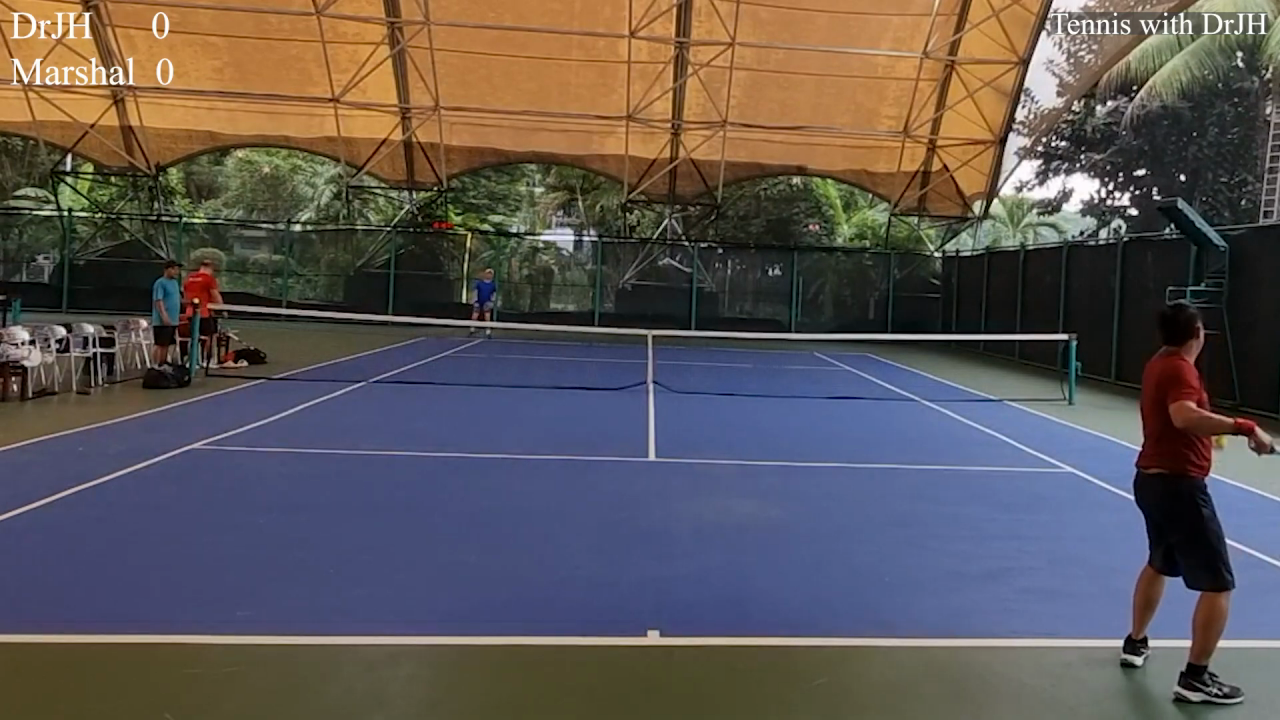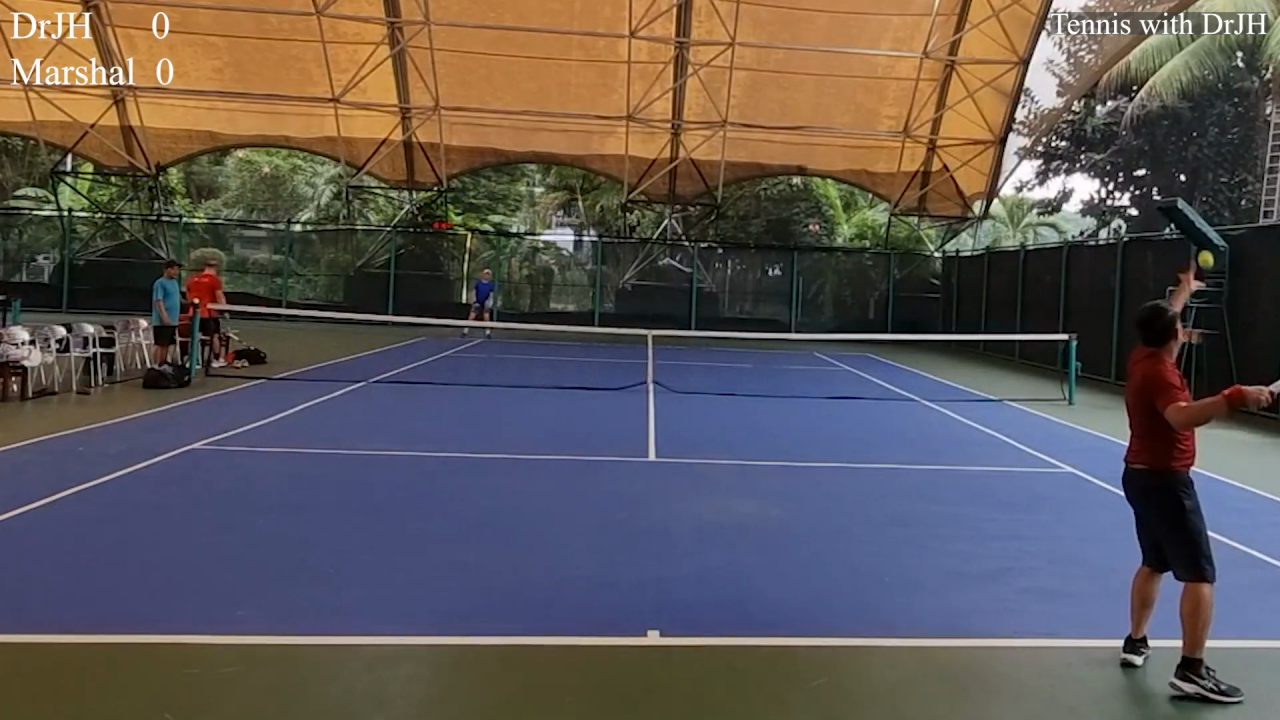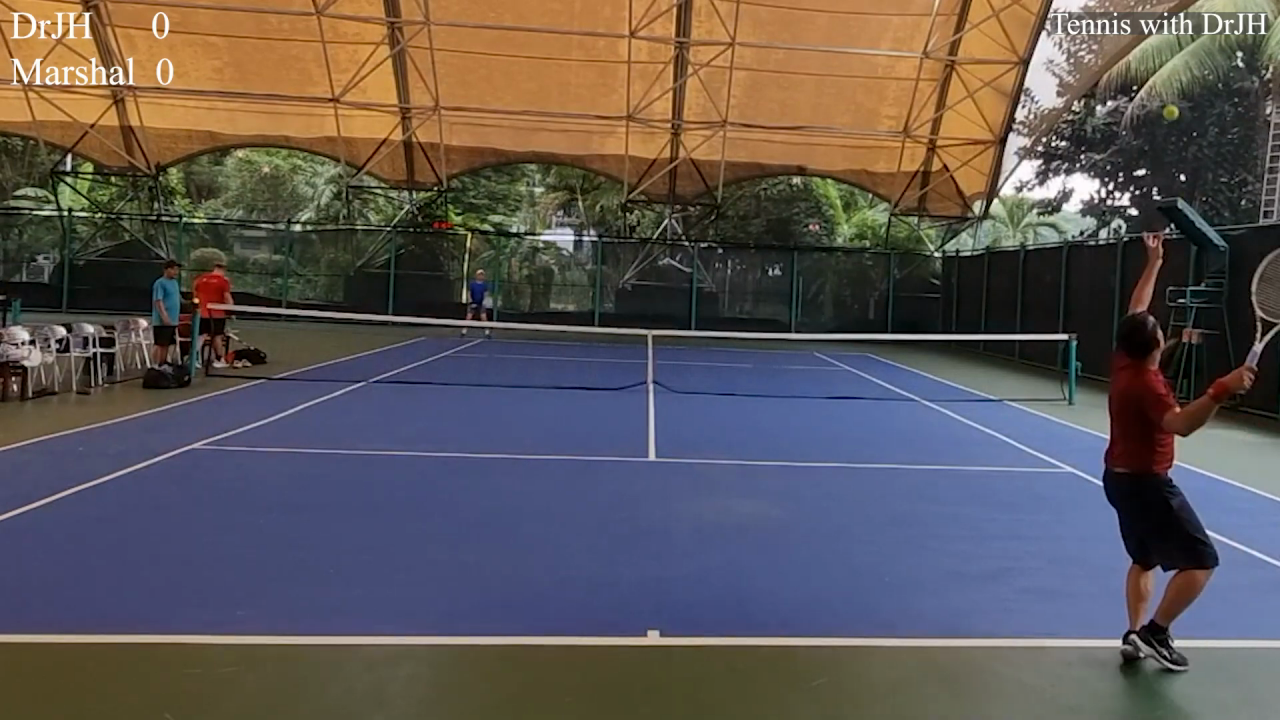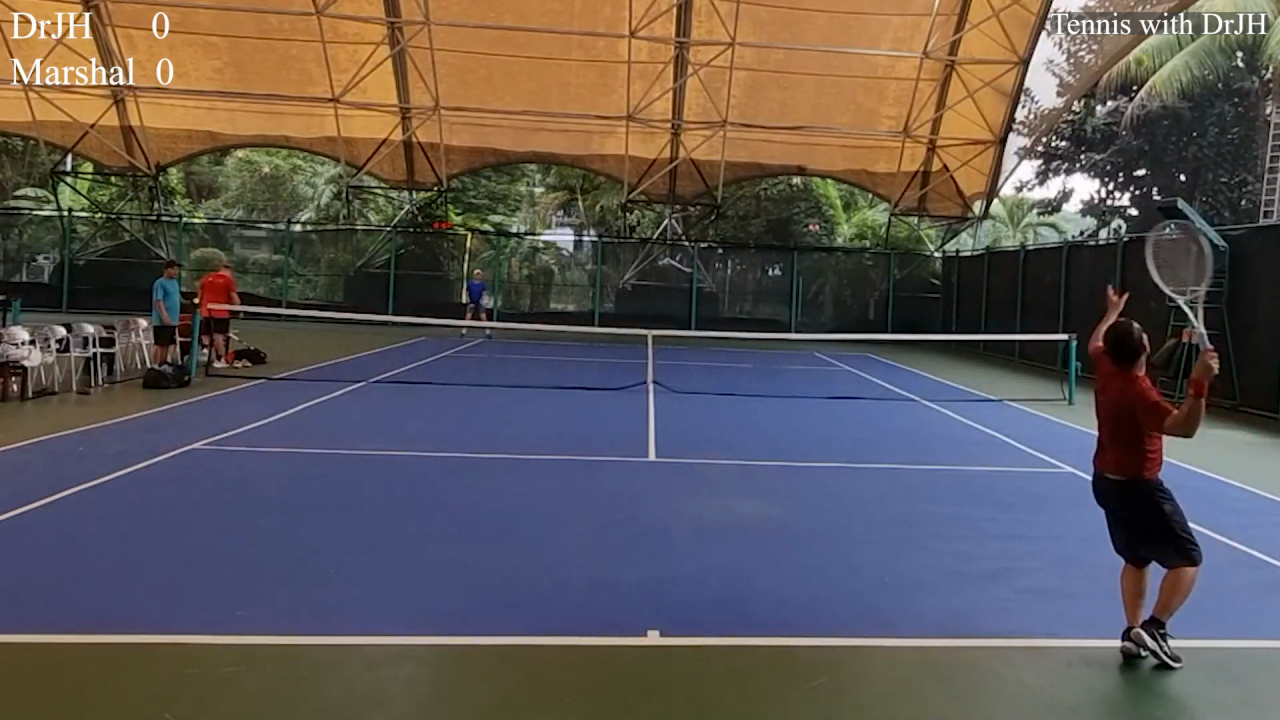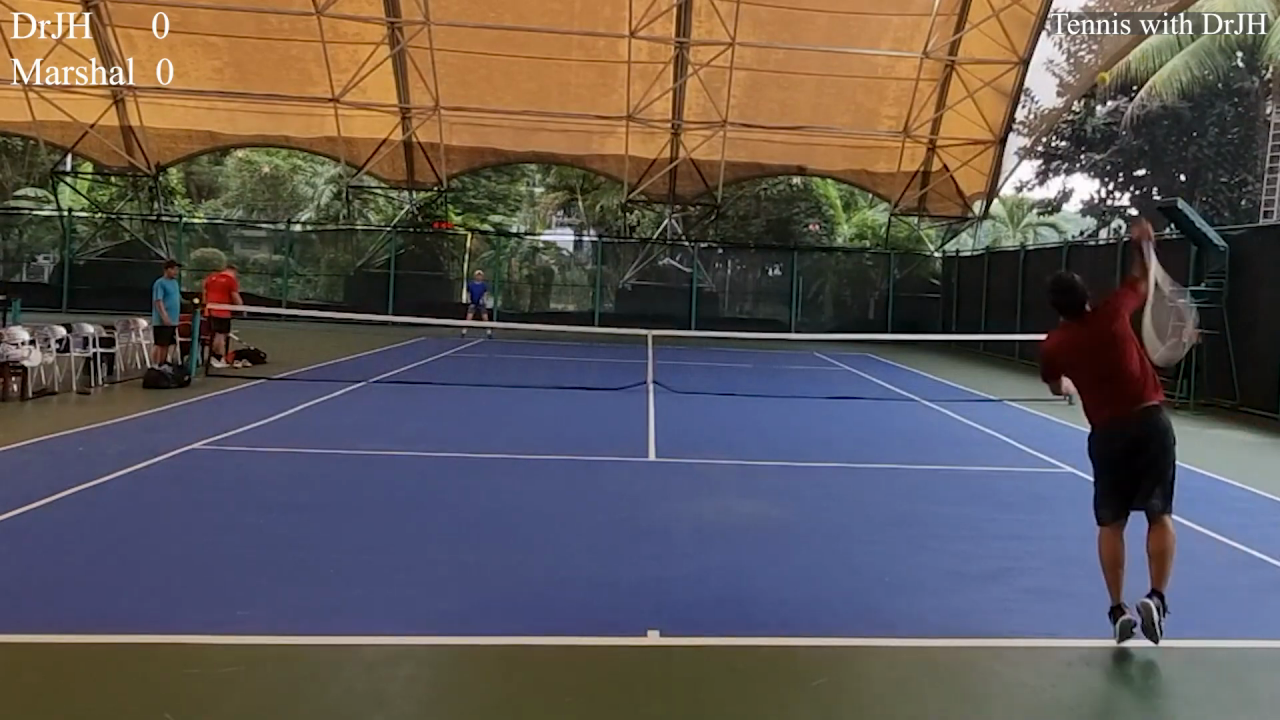
dt=0.2s
person 1, frame 1
left shoulder: (1160, 365)
right shoulder: (1180, 371)
right elbow: (1184, 418)
left wrist: (1211, 429)
right wrist: (1244, 428)
left hip: (1151, 480)
right hip: (1180, 486)
left knee: (1159, 565)
right knee: (1216, 584)
left ankle: (1135, 642)
right ankle: (1195, 677)
person 1, frame 2
left shoulder: (1142, 355)
right shoulder: (1160, 371)
left elbow: (1157, 324)
right elbow: (1182, 415)
left wrist: (1183, 291)
right wrist: (1235, 397)
left hip: (1141, 477)
right hip: (1165, 483)
left knee: (1153, 564)
right knee: (1200, 576)
left ankle: (1135, 642)
right ankle: (1192, 670)
person 1, frame 3
left shoulder: (1123, 363)
right shoulder: (1146, 384)
left elbow: (1135, 312)
right elbow: (1181, 424)
left wrist: (1153, 263)
right wrist: (1221, 391)
left hip: (1119, 479)
right hip: (1147, 484)
left knee: (1144, 560)
right knee: (1200, 561)
left ankle: (1136, 634)
right ankle: (1154, 630)
person 1, frame 4
left shoulder: (1104, 366)
right shoulder: (1137, 393)
left elbow: (1093, 346)
right elbow: (1183, 428)
left wrist: (1113, 312)
right wrist: (1198, 387)
left hip: (1106, 484)
right hip: (1137, 488)
left knee: (1136, 560)
right knee: (1185, 561)
left ankle: (1133, 631)
right ankle: (1153, 628)
person 1, frame 5
left shoulder: (1052, 347)
right shoulder: (1108, 316)
left elbow: (1054, 384)
right elbow: (1142, 284)
right wrist: (1143, 246)
left hip: (1109, 434)
right hip: (1151, 424)
left knee: (1110, 524)
right knee: (1159, 517)
left ankle: (1118, 610)
right ankle: (1155, 598)
